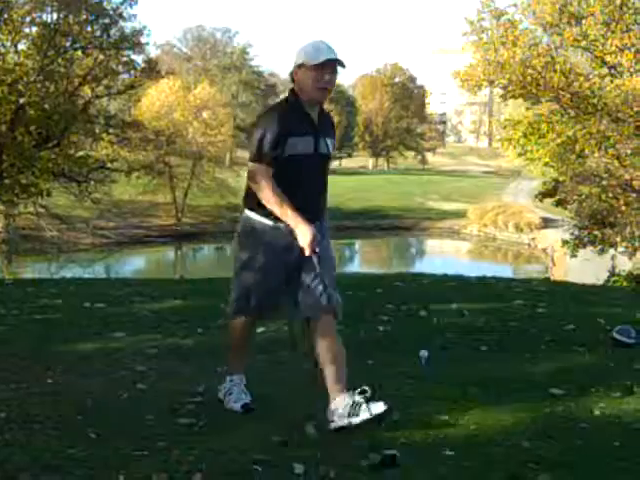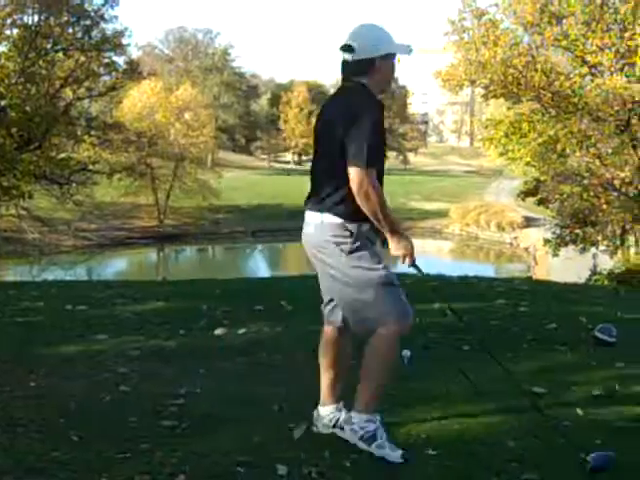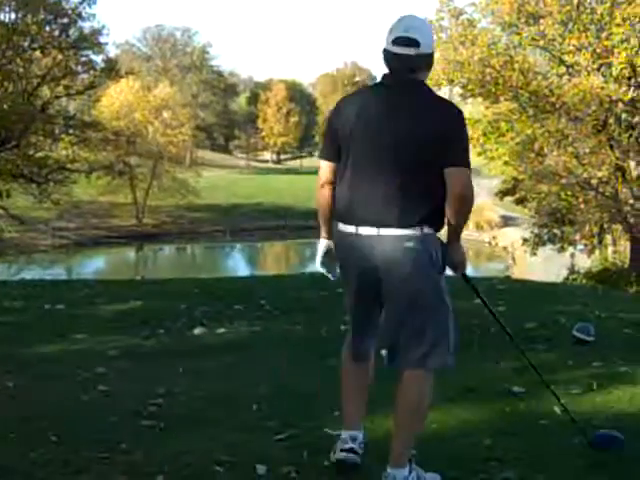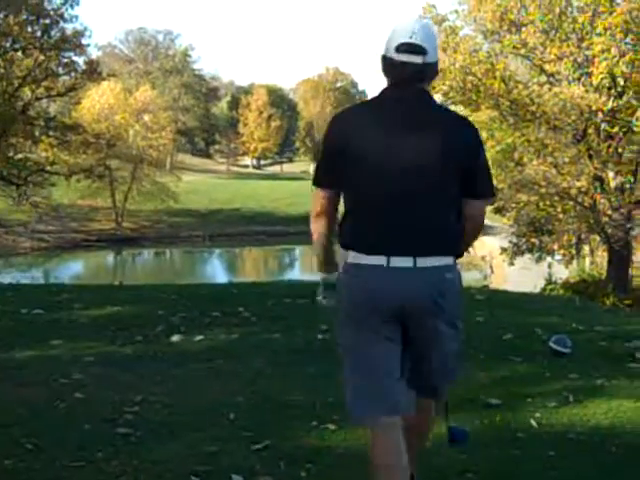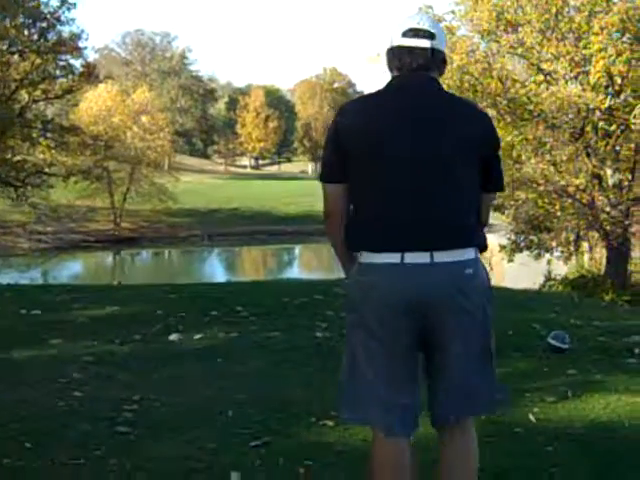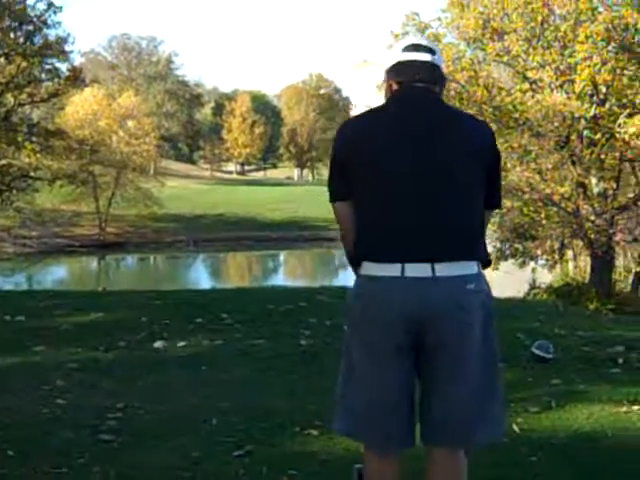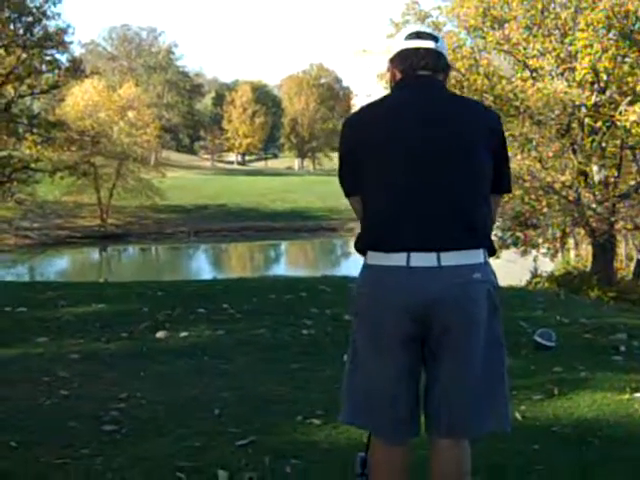
dt=0.4s
person 1, frame 1
left shoulder: (327, 124)
right shoulder: (275, 119)
right elbow: (261, 181)
left wrist: (316, 225)
right wrist: (298, 225)
left hip: (311, 231)
right hip: (267, 230)
left knee: (326, 313)
right knee: (247, 311)
left ankle: (341, 403)
right ankle: (234, 378)
person 1, frame 2
left shoulder: (339, 103)
right shoulder: (363, 110)
right elbow: (361, 183)
right wrist: (393, 233)
left hip: (330, 225)
right hip: (341, 232)
left knee: (340, 320)
right knee: (394, 320)
left ankle: (330, 409)
right ankle: (363, 417)
person 1, frame 3
left shoulder: (348, 106)
right shoulder: (444, 113)
left elbow: (326, 181)
right elbow: (460, 190)
left wrist: (327, 235)
right wrist: (453, 241)
left hip: (352, 239)
right hip: (412, 245)
left knee: (357, 341)
right knee: (420, 360)
left ankle: (351, 436)
person 1, frame 4
left shoulder: (347, 123)
right shoulder: (460, 131)
left elbow: (322, 210)
right elbow: (474, 217)
left wrist: (327, 268)
left hip: (365, 276)
right hip: (434, 276)
left knee: (382, 412)
right knee: (425, 391)
person 1, frame 5
left shoulder: (352, 117)
right shoulder: (475, 120)
left elbow: (334, 211)
right elbow: (483, 211)
left wrist: (353, 270)
left hip: (381, 277)
right hip: (457, 274)
left knee: (389, 422)
right knee: (457, 418)
person 1, frame 6
left shoulder: (354, 132)
right shoulder: (478, 134)
left elbow: (349, 228)
right elbow: (481, 221)
left hip: (382, 289)
right hip: (458, 288)
left knee: (381, 440)
right knee: (448, 440)
person 1, frame 7
left shoulder: (360, 124)
right shoulder: (484, 120)
left elbow: (364, 212)
right elbow: (489, 210)
left hip: (387, 278)
right hip: (464, 277)
left knee: (388, 428)
right knee: (452, 428)
